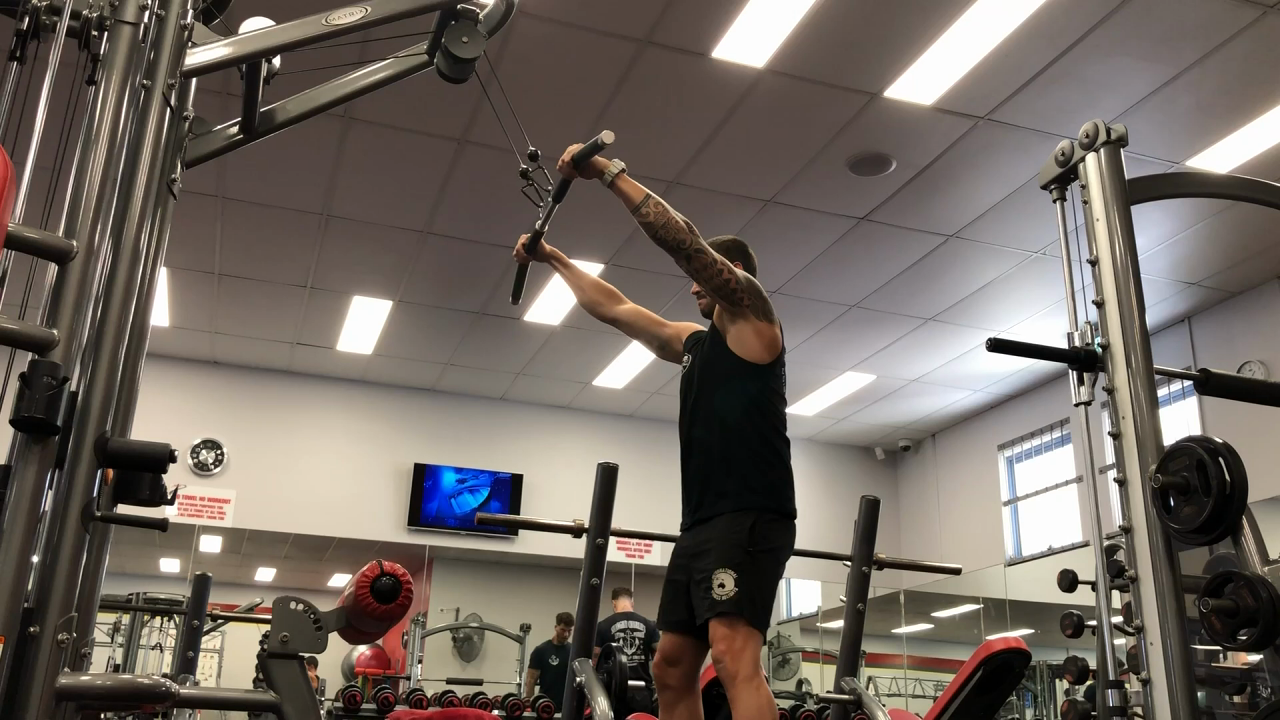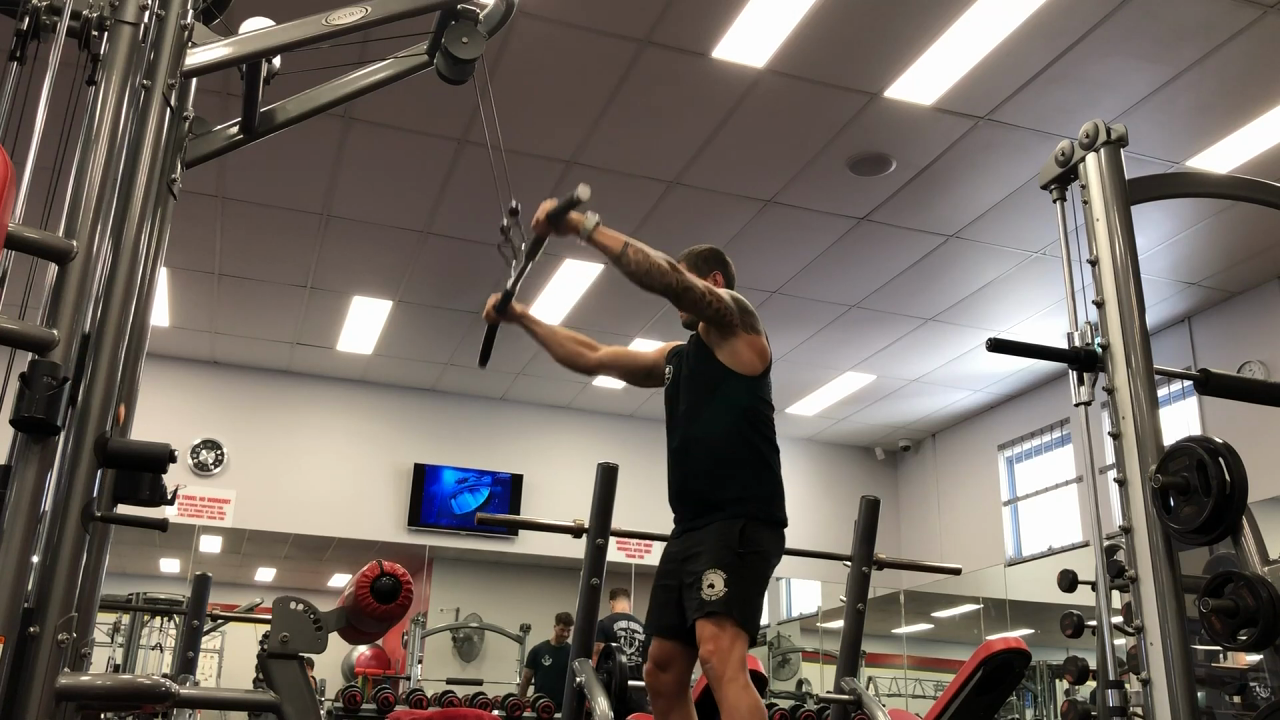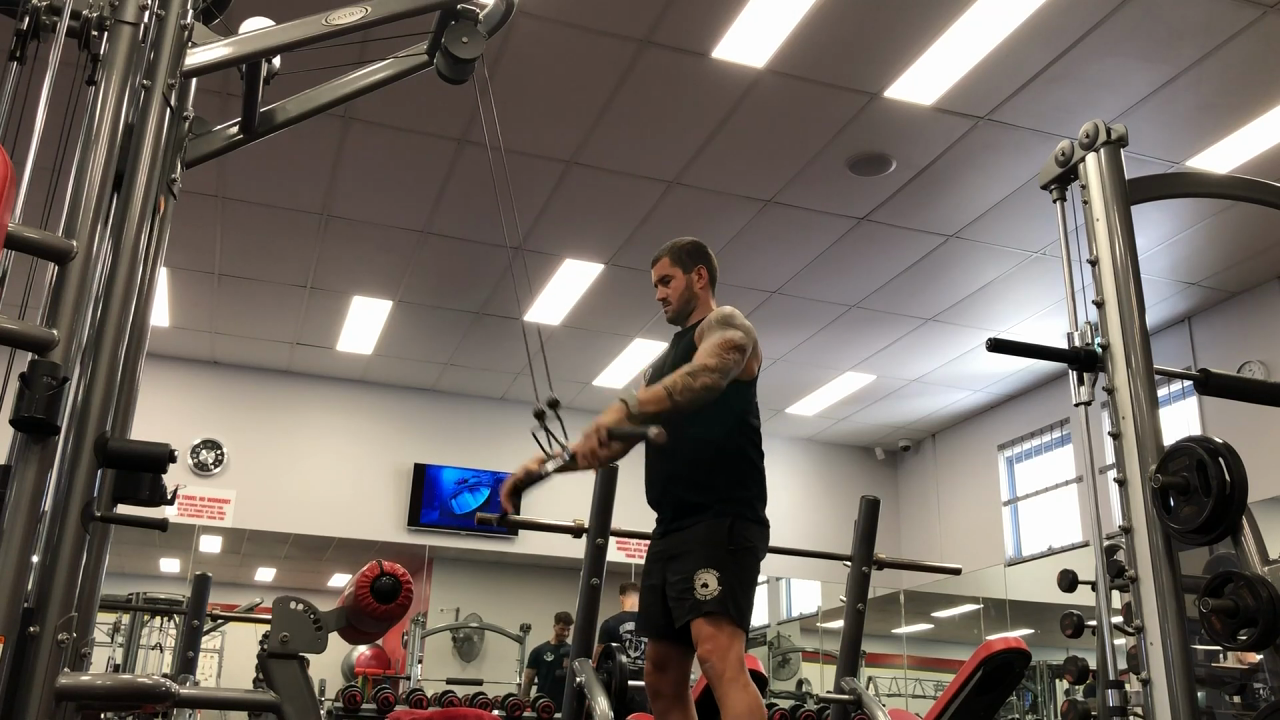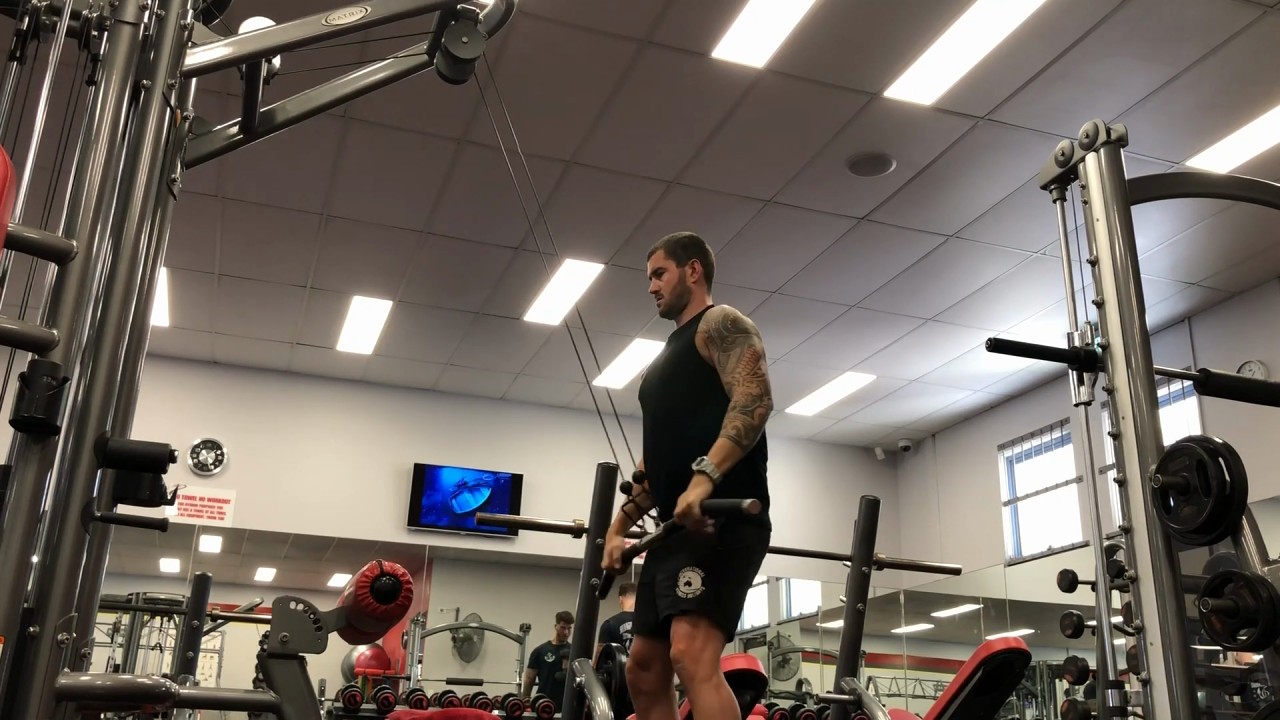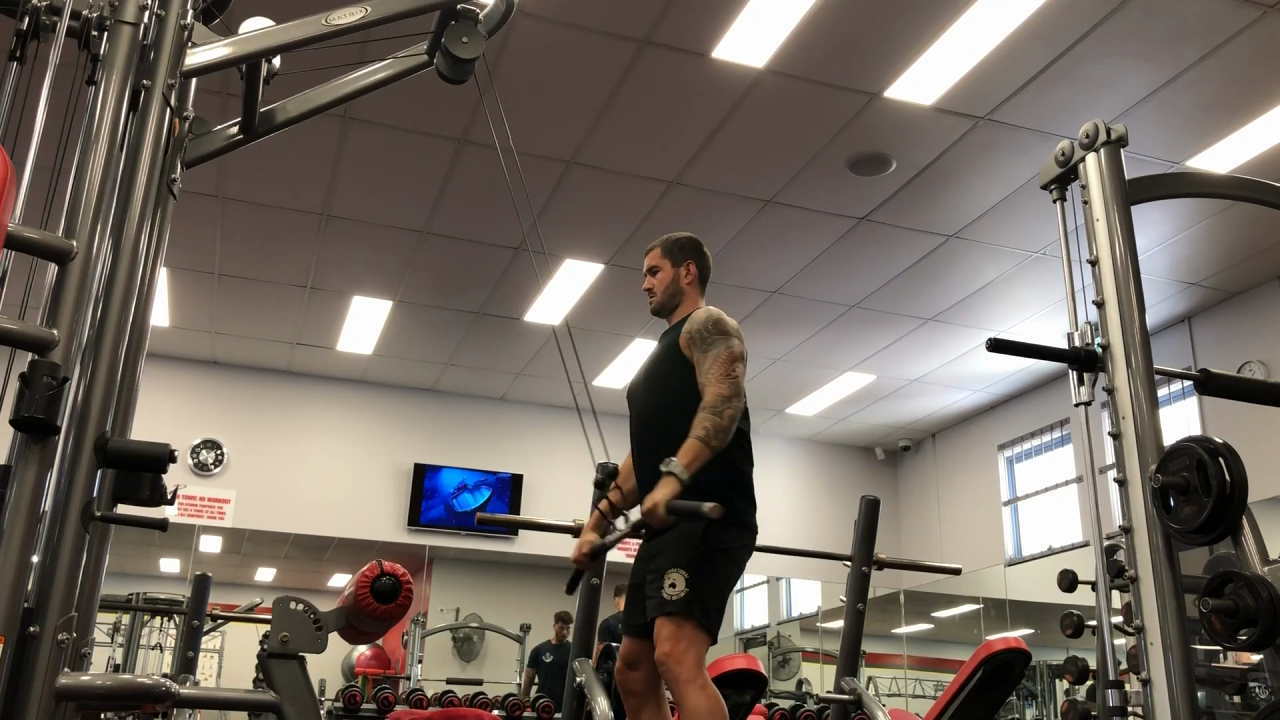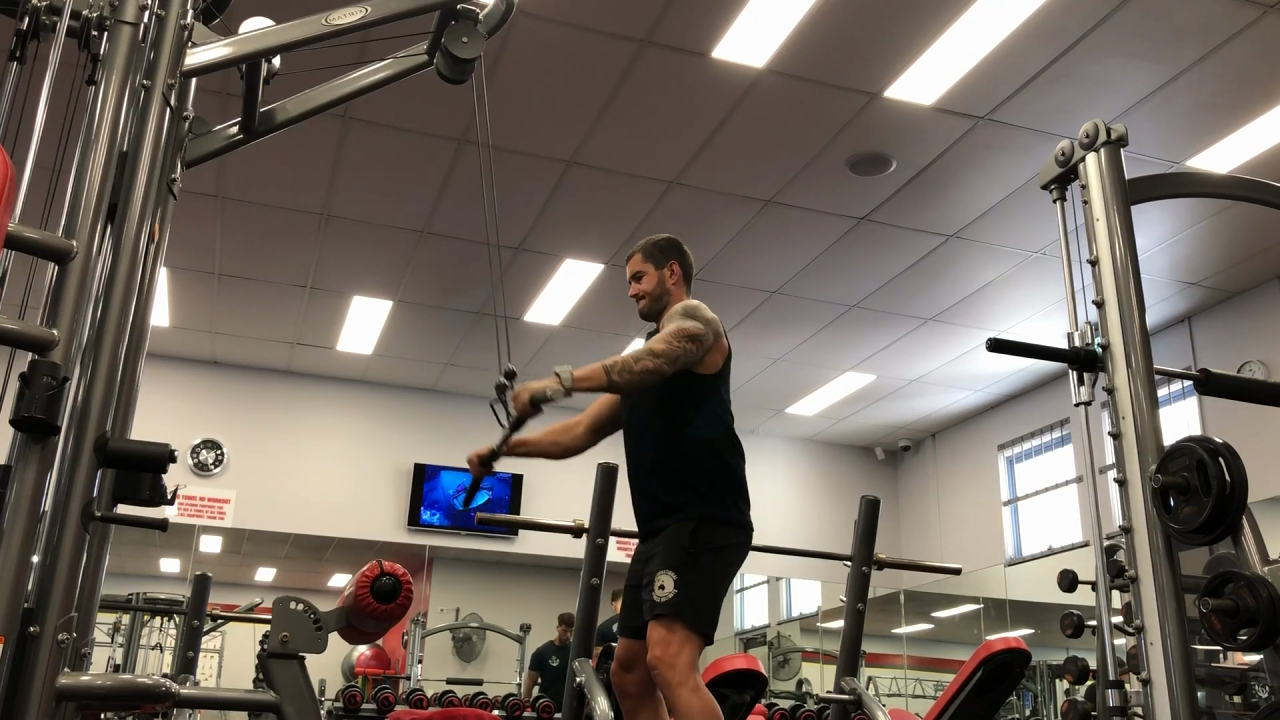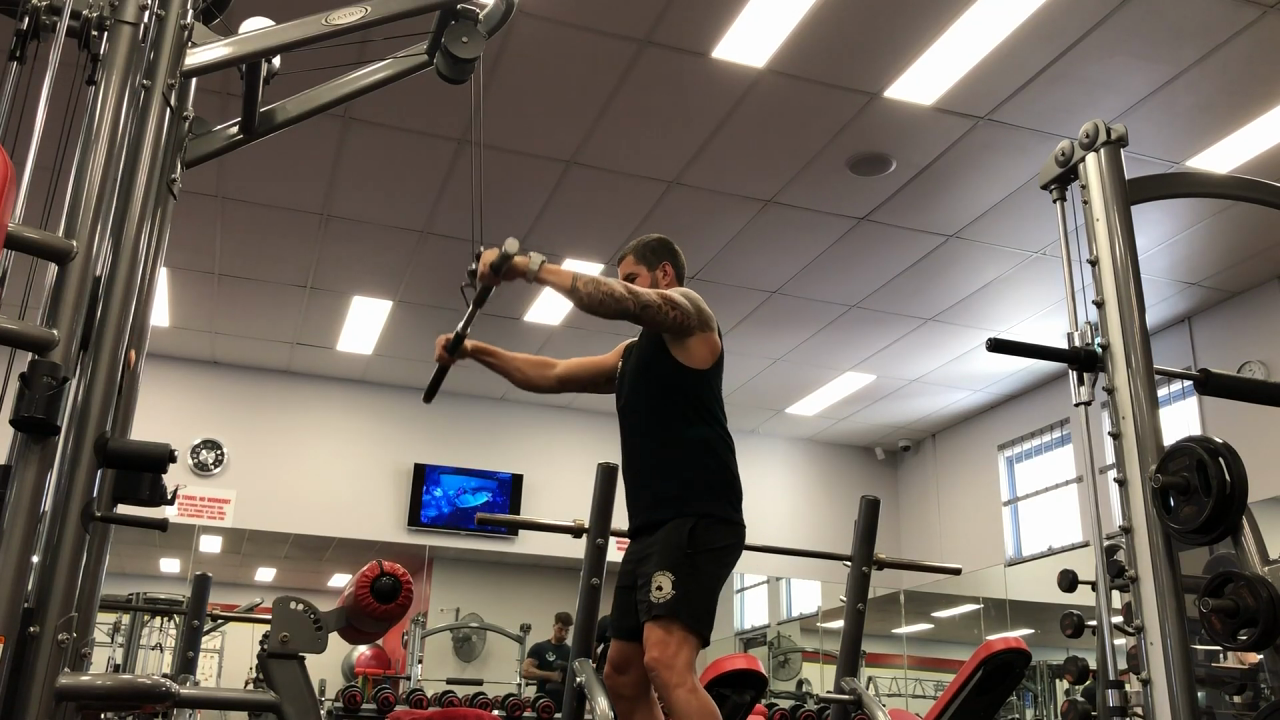
dt=0.5s
person 1, frame 1
left shoulder: (750, 315)
right shoulder: (693, 342)
left elbow: (684, 242)
right elbow: (614, 308)
left wrist: (608, 171)
right wrist: (556, 260)
left hip: (749, 519)
right hip: (701, 525)
left knee: (734, 658)
right knee: (672, 668)
person 1, frame 2
left shoulder: (735, 320)
right shoulder: (675, 358)
left elbow: (666, 276)
right elbow: (593, 358)
left wrist: (583, 225)
right wrist: (524, 318)
left hip: (739, 523)
right hip: (691, 529)
left knee: (720, 657)
right knee: (663, 674)
person 1, frame 3
left shoulder: (726, 325)
right shoulder: (662, 364)
left elbow: (709, 374)
right elbow: (609, 444)
left wrist: (624, 407)
right wrist: (540, 466)
left hip: (723, 521)
right hip: (673, 529)
left knee: (719, 657)
right knee: (663, 677)
person 1, frame 4
left shoulder: (723, 324)
right shoulder: (665, 361)
left elbow: (753, 399)
left wrist: (704, 477)
right wrist: (620, 525)
left hip: (723, 521)
right hip: (676, 528)
left knee: (693, 657)
right knee: (645, 670)
person 1, frame 5
left shoulder: (710, 327)
right shoulder: (662, 355)
left elbow: (723, 403)
right elbow: (641, 455)
left wrist: (674, 477)
right wrist: (596, 523)
left hip: (709, 521)
right hip: (665, 529)
left knee: (677, 657)
right knee: (634, 671)
person 1, frame 6
left shoulder: (693, 319)
right shoulder: (646, 354)
left elbow: (650, 364)
right elbow: (583, 431)
left wrist: (556, 383)
right wrist: (506, 448)
left hip: (703, 521)
right hip: (662, 528)
left knee: (669, 662)
right knee: (630, 672)
person 1, frame 7
left shoulder: (687, 314)
right shoulder: (632, 355)
left elbow: (617, 300)
right elbow: (554, 375)
left wrist: (528, 265)
right wrist: (476, 349)
left hip: (697, 520)
right hip: (654, 528)
left knee: (666, 662)
right knee: (622, 674)
